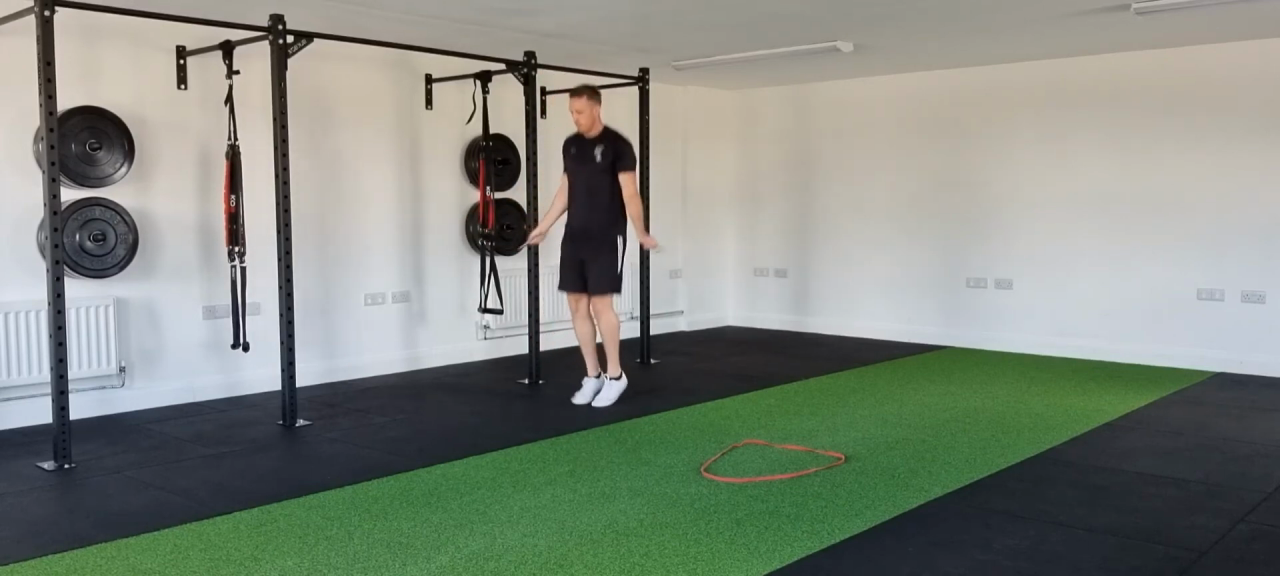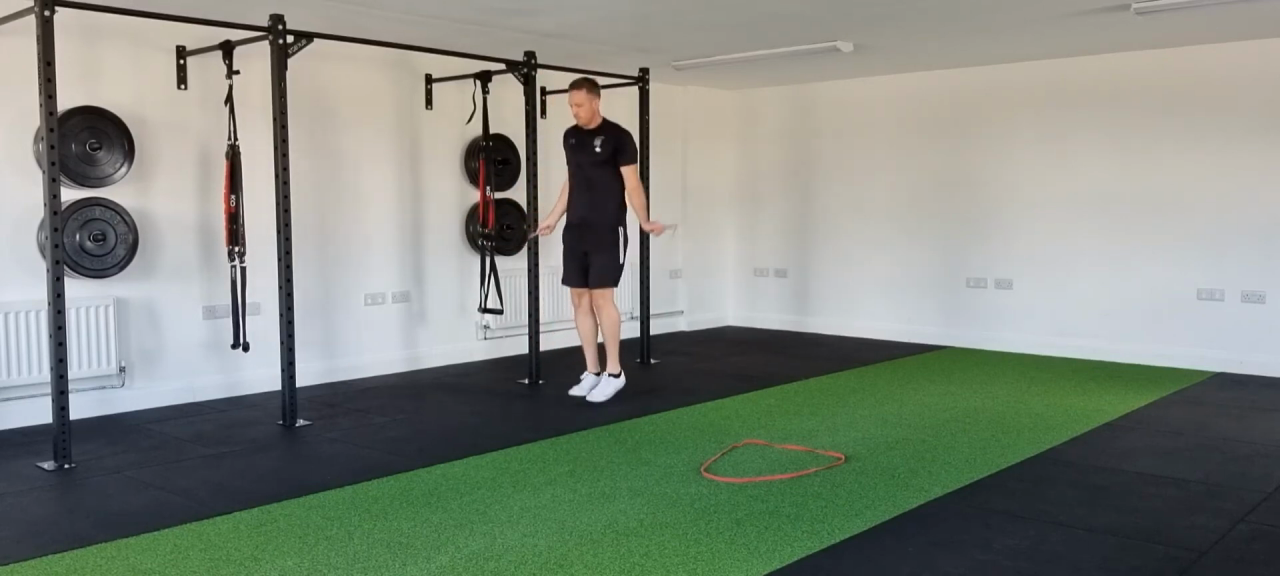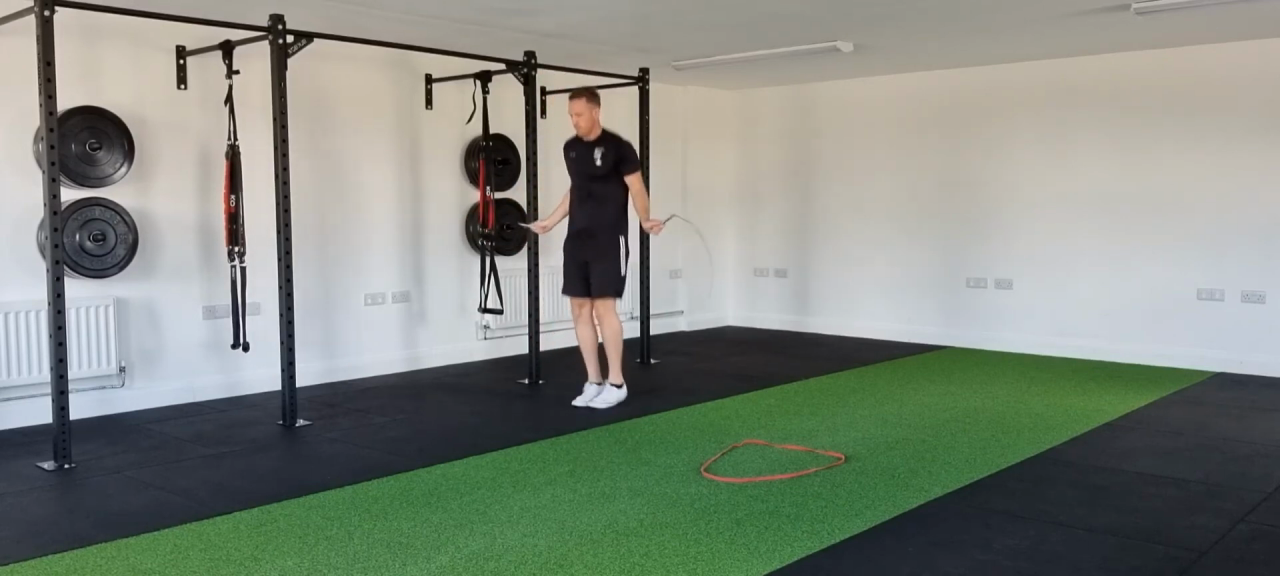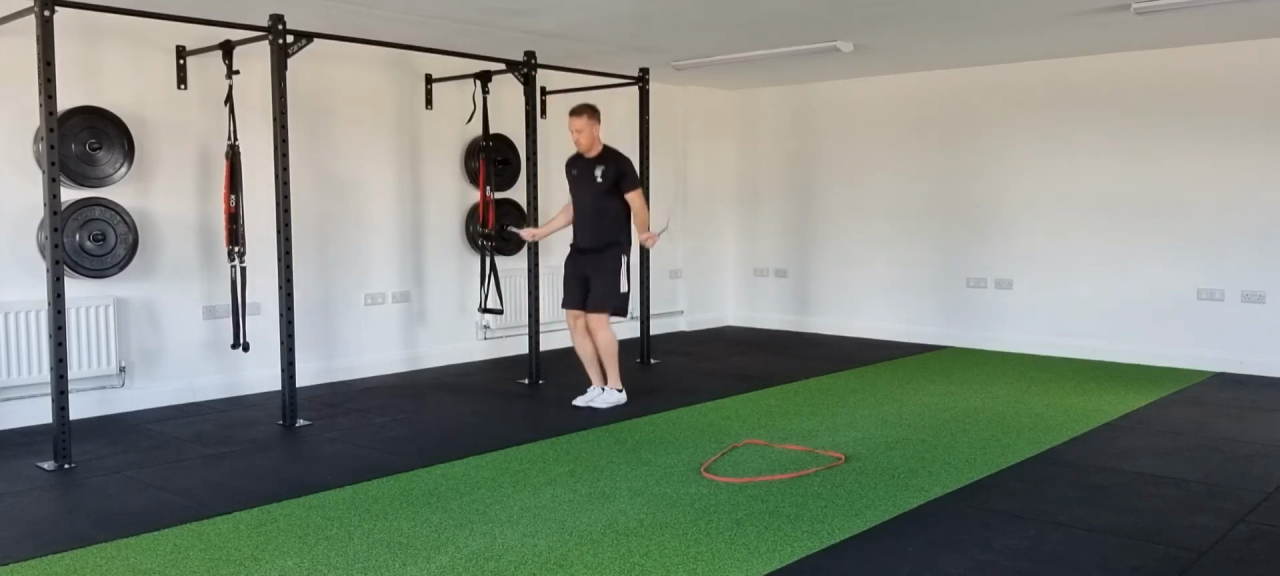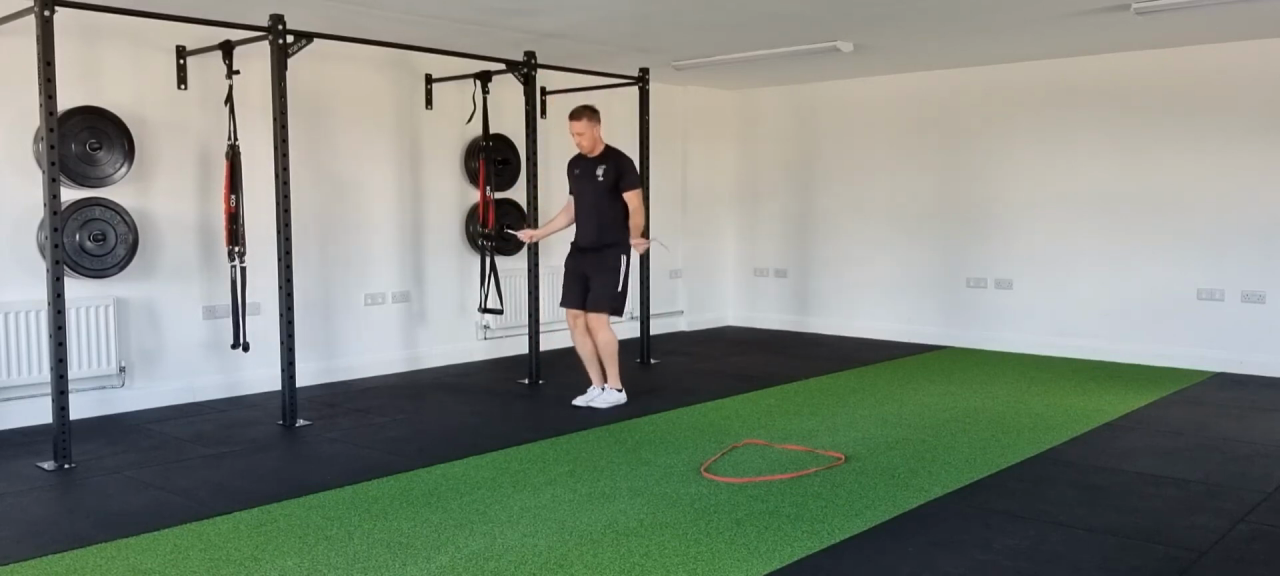
dt=0.1s
person 1, frame 1
left shoulder: (617, 145)
right shoulder: (570, 145)
left elbow: (629, 192)
left wrist: (640, 233)
right wrist: (543, 226)
left hip: (608, 237)
right hip: (575, 236)
left knee: (601, 305)
right knee: (578, 305)
left ankle: (614, 375)
right ankle: (592, 376)
person 1, frame 2
left shoulder: (617, 136)
right shoulder: (570, 137)
left elbow: (632, 183)
left wrist: (644, 221)
right wrist: (553, 218)
left hip: (608, 229)
right hip: (576, 228)
left knee: (602, 297)
right knee: (579, 298)
left ankle: (614, 371)
right ankle: (592, 372)
person 1, frame 3
left shoulder: (618, 147)
right shoulder: (571, 148)
left elbow: (636, 187)
left wrist: (646, 220)
right wrist: (551, 220)
left hip: (609, 239)
right hip: (577, 239)
left knee: (603, 308)
right knee: (580, 309)
left ankle: (616, 383)
right ankle: (595, 382)
person 1, frame 4
left shoulder: (618, 163)
right shoulder: (573, 164)
left elbow: (638, 205)
left wrist: (643, 233)
right wrist: (542, 231)
left hip: (611, 255)
right hip: (579, 254)
left knee: (597, 321)
right knee: (576, 321)
left ankle: (616, 387)
right ankle: (598, 386)
person 1, frame 5
left shoulder: (619, 163)
right shoulder: (575, 165)
left elbow: (636, 207)
left wrist: (636, 237)
right wrist: (540, 233)
left hip: (610, 254)
right hip: (579, 253)
left knee: (596, 321)
right knee: (575, 320)
left ankle: (616, 387)
right ankle: (598, 386)
